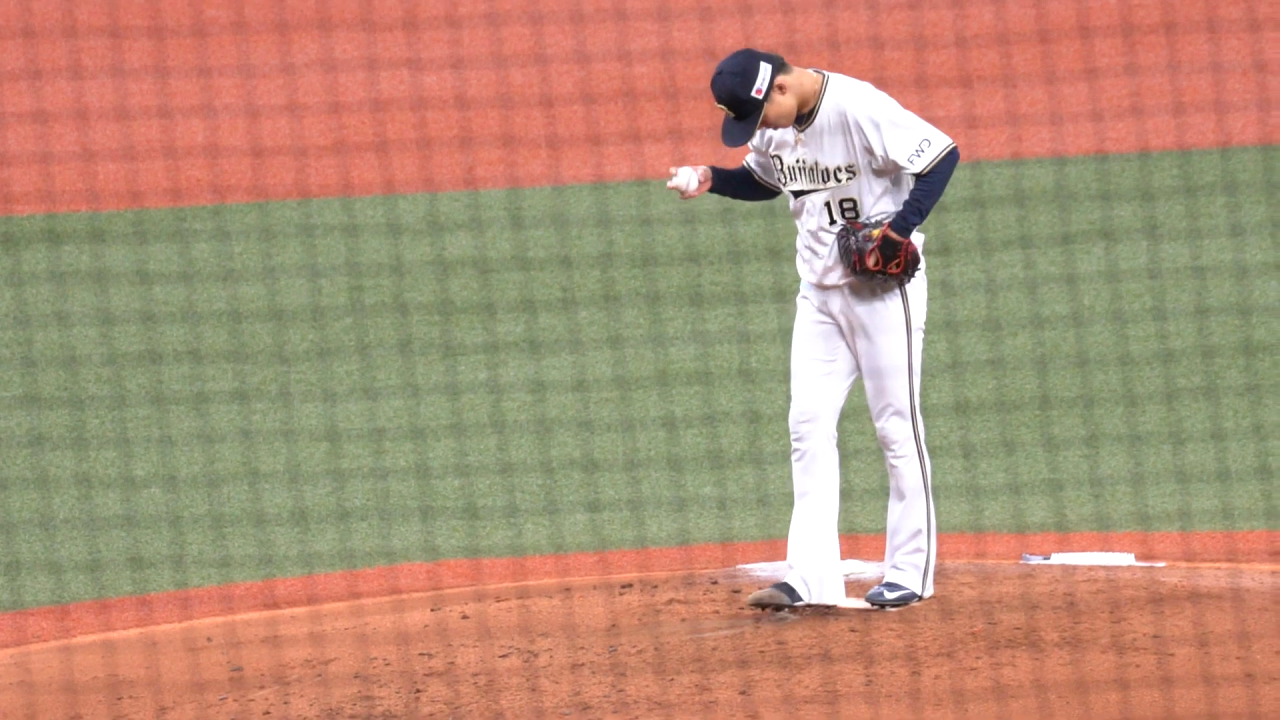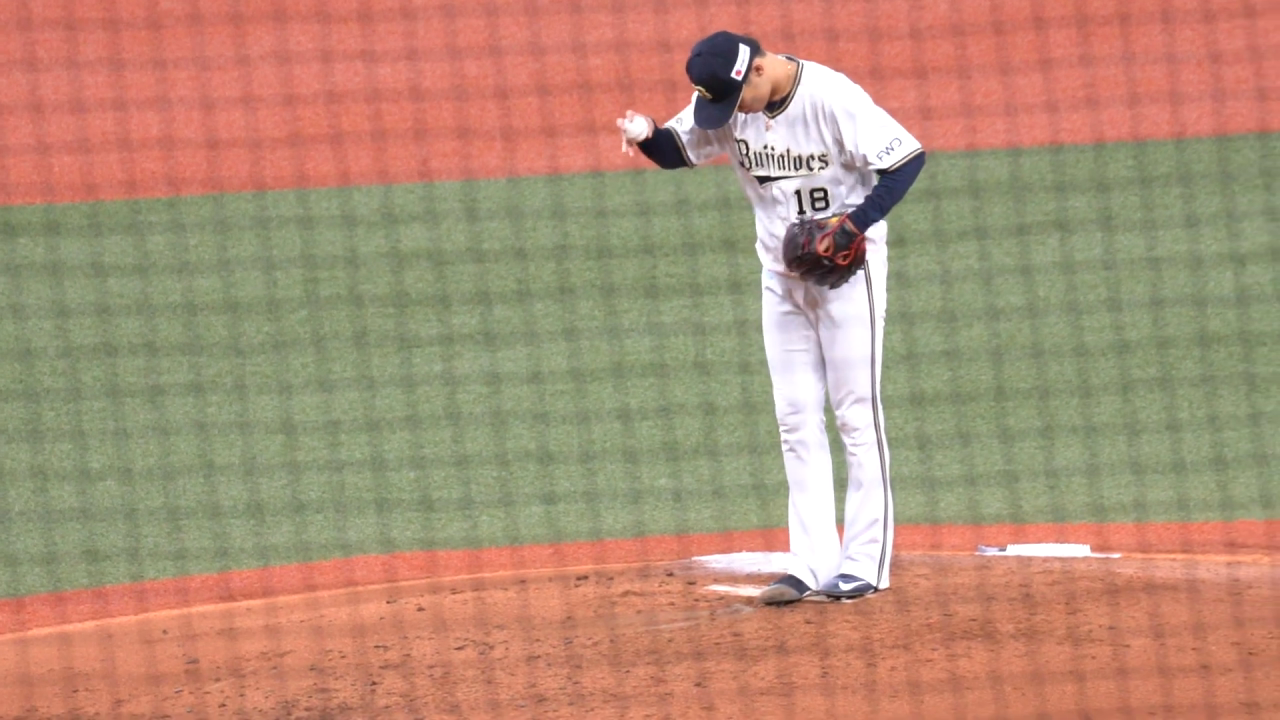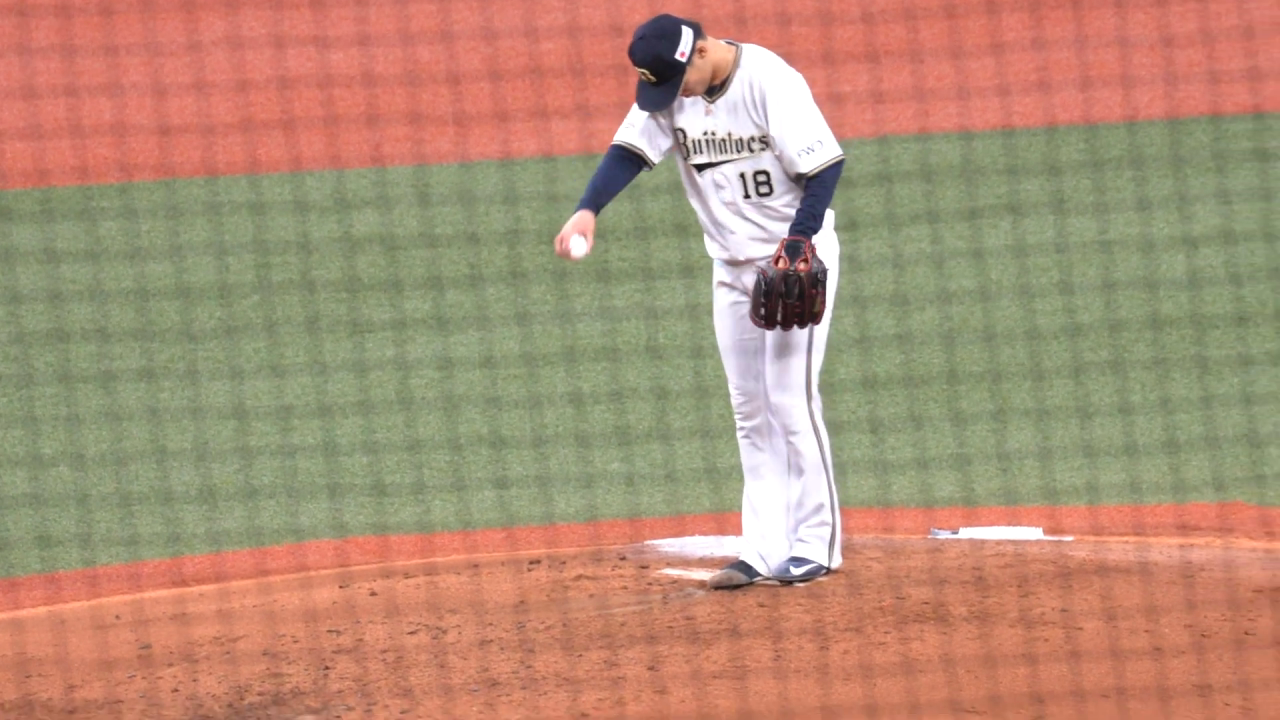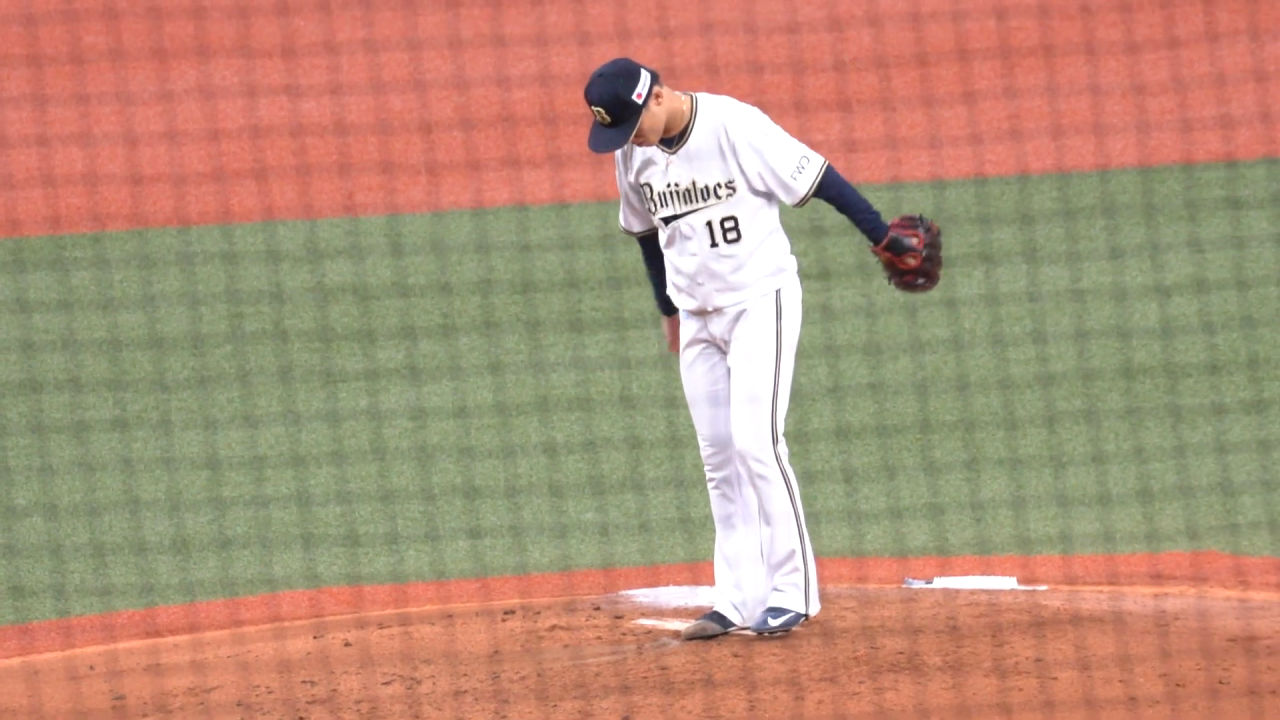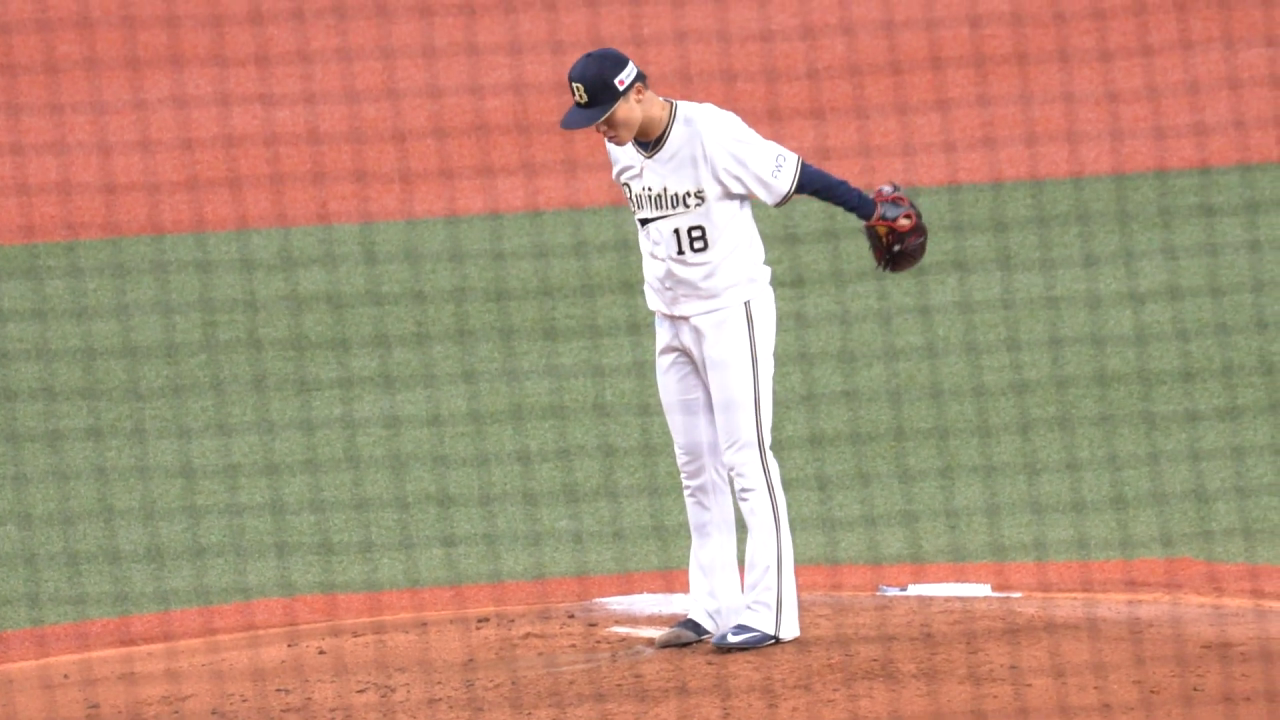
dt=1s
person 1, frame 1
left shoulder: (859, 107)
right shoulder: (769, 122)
left elbow: (943, 154)
left wrist: (900, 228)
right wrist: (711, 180)
left hip: (883, 287)
right hip: (819, 292)
left knee: (896, 425)
right knee: (809, 423)
left ankle: (910, 571)
right ankle: (811, 576)
person 1, frame 2
left shoulder: (832, 96)
right shoulder: (726, 99)
left elbow: (908, 157)
right elbow: (678, 149)
left wrist: (857, 223)
right wrist: (647, 135)
left hip: (847, 273)
right hip: (781, 277)
left knee: (856, 415)
right knee: (796, 418)
left ankle: (865, 563)
right ankle: (813, 563)
person 1, frame 3
left shoulder: (771, 80)
right shoulder: (667, 89)
left elbow: (826, 164)
right elbow: (630, 152)
left wrist: (798, 244)
right wrist: (587, 211)
right hip: (730, 265)
left knee: (790, 399)
right knee: (750, 408)
left ankle: (814, 545)
right ankle: (765, 551)
person 1, frame 4
left shoulder: (736, 124)
right shoulder: (631, 152)
left elbow: (817, 177)
left wrist: (882, 234)
right wrist: (669, 308)
left hip: (759, 302)
right hip: (698, 314)
left knee: (755, 442)
right knee: (718, 456)
left ankle: (792, 592)
right ankle: (738, 599)
person 1, frame 5
left shoulder: (712, 132)
right shoulder: (619, 149)
left elbow: (793, 175)
left wrist: (866, 207)
left hip: (731, 312)
right hip: (669, 320)
left knee: (744, 459)
right knee: (695, 466)
left ankle: (767, 613)
right ankle: (711, 608)
